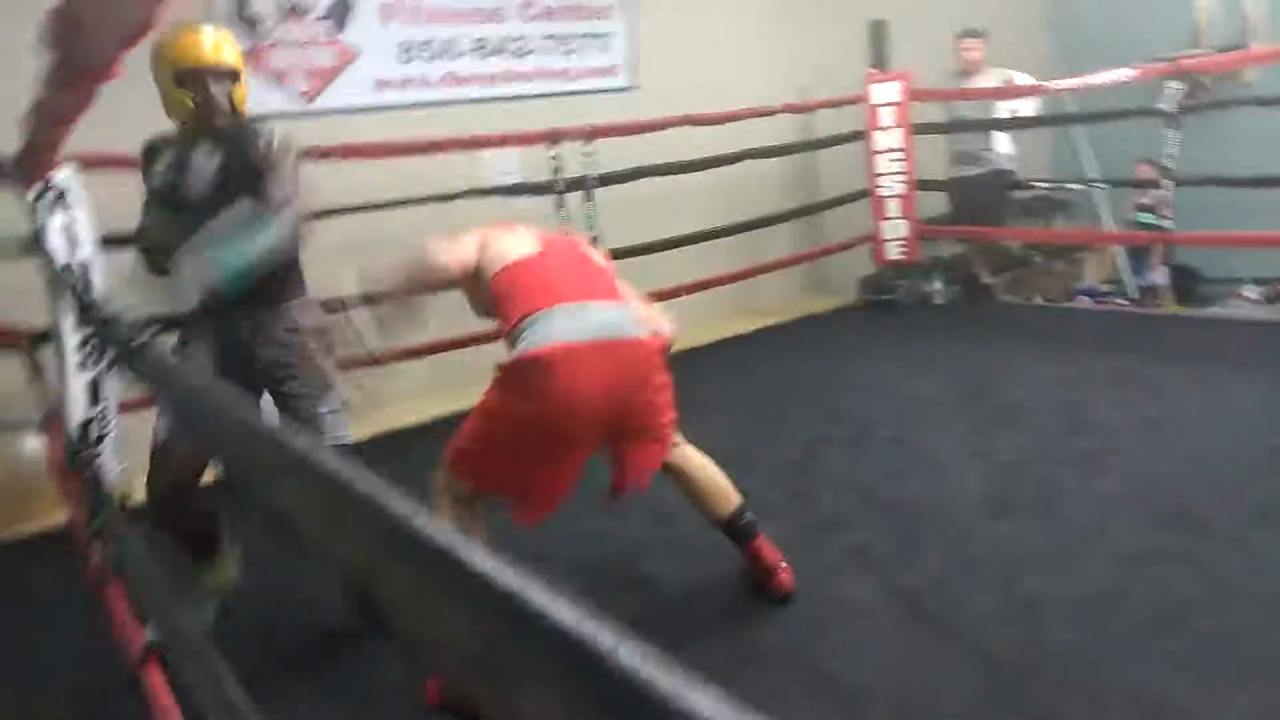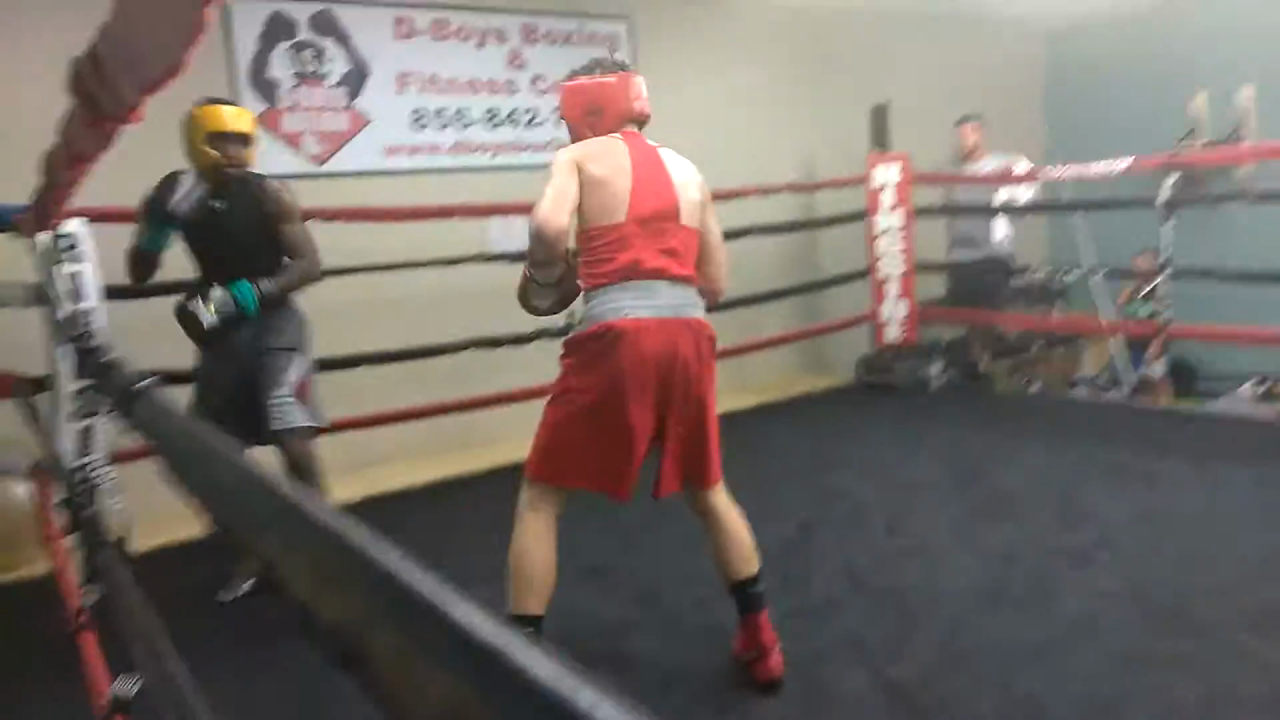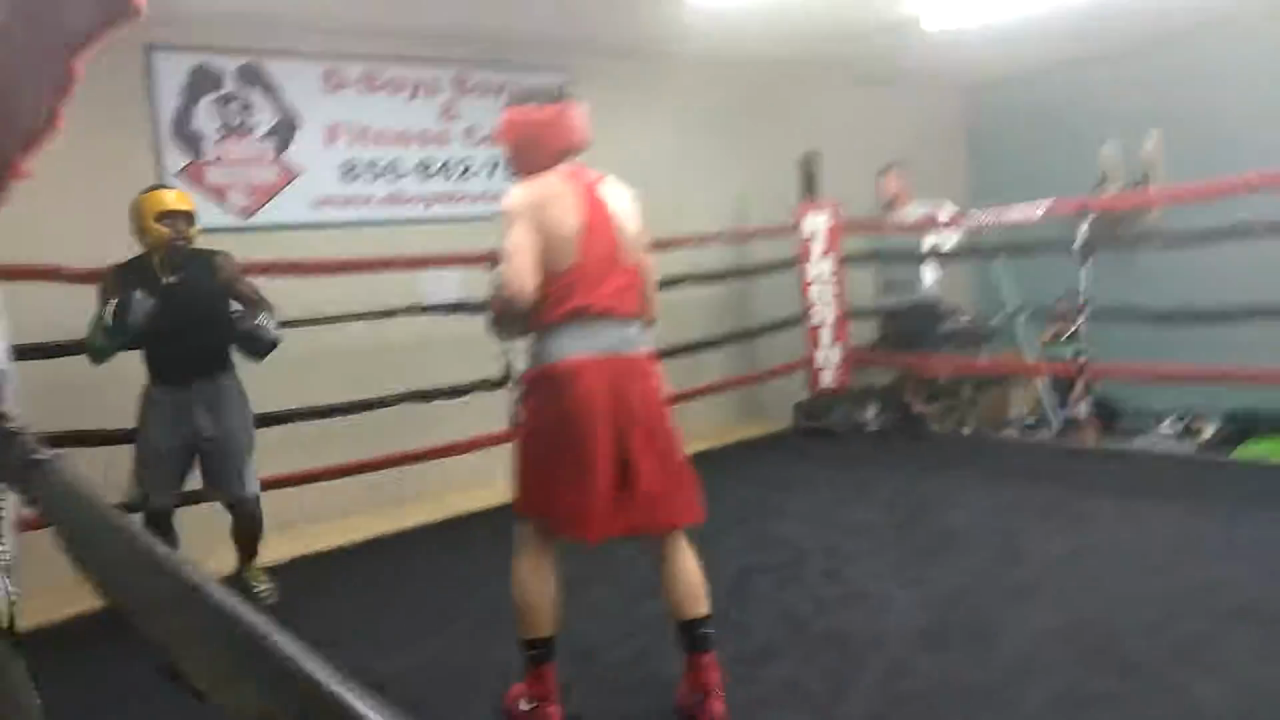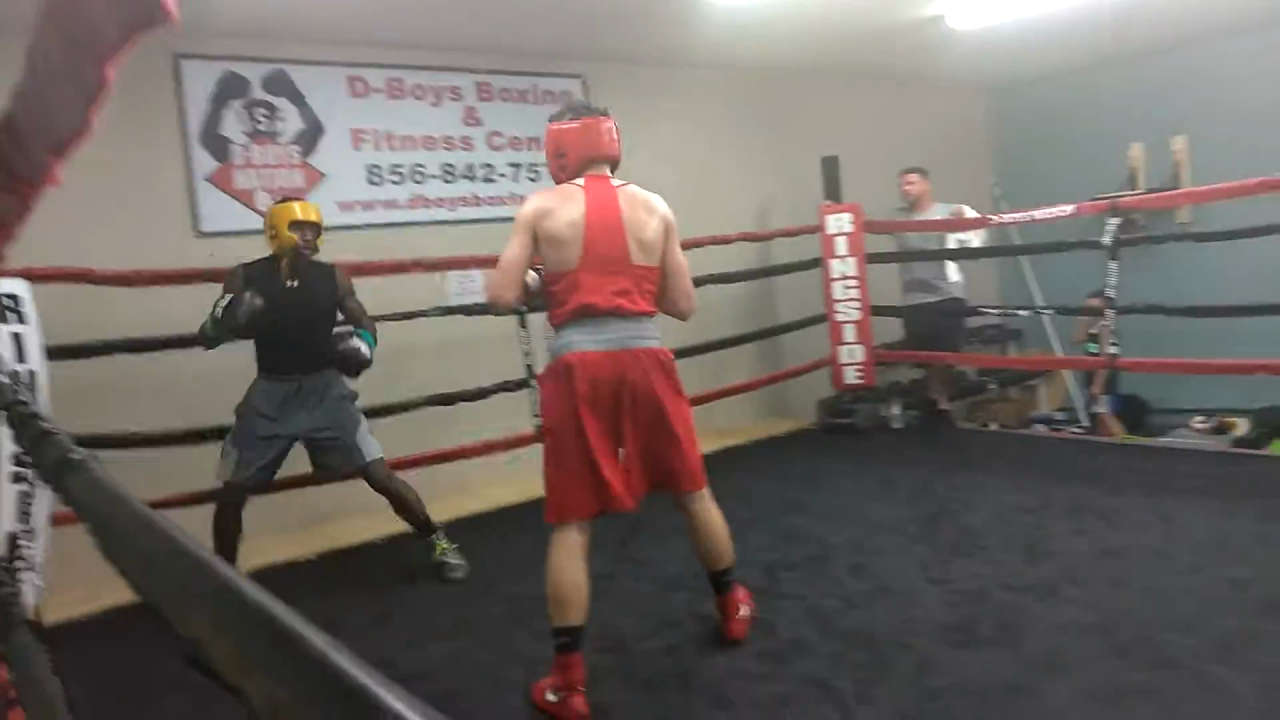
dt=0.4s
person 1, frame 1
left shoulder: (483, 242)
right shoulder: (583, 251)
left elbow: (444, 262)
right elbow: (662, 331)
left wrist: (387, 291)
left hip: (556, 367)
right hip: (632, 354)
left knee: (454, 492)
right knee: (668, 449)
right ankle: (765, 564)
person 1, frame 2
left shoulder: (581, 158)
right shoulder: (688, 171)
left elbow: (550, 229)
right elbow: (715, 285)
left wrist: (543, 278)
left hip: (614, 337)
right hip: (688, 335)
left knee: (540, 497)
right knee: (707, 490)
right ankle: (759, 640)
person 1, frame 3
left shoulder: (526, 199)
right shoulder: (623, 198)
left elbow: (518, 293)
left wrist: (504, 322)
left hip: (567, 374)
right hip: (634, 368)
left knee: (536, 536)
right knee: (668, 528)
person 1, frame 4
left shoulder: (541, 208)
right shoulder: (654, 207)
left elbow: (502, 294)
right elbow: (682, 305)
left hip: (578, 366)
right hip: (645, 359)
left knee: (571, 522)
right knee: (692, 489)
right ankle: (732, 604)
person 2, frame 1
left shoulder: (266, 148)
right shoulder: (168, 156)
left elbow: (283, 215)
right elbow: (159, 260)
left wrist: (220, 256)
right wrist: (170, 201)
left hip: (281, 321)
right hip: (215, 329)
right knee: (170, 483)
right ankle: (215, 565)
person 2, frame 2
left shoulder: (265, 193)
right shoulder: (178, 192)
left elbow: (308, 264)
right elbow: (138, 274)
left wrist: (243, 298)
right wrist: (156, 224)
left hip: (272, 330)
right hip: (220, 337)
left knee: (295, 453)
right ankle: (255, 556)
person 2, frame 3
left shoulder: (215, 266)
right shoulder: (122, 279)
left elbow: (260, 305)
right elbow: (97, 353)
left wrist: (263, 325)
right wrist: (114, 326)
left hip: (218, 393)
right hip: (166, 400)
left knee: (243, 502)
right knee: (157, 511)
left ankle: (249, 570)
person 2, frame 4
left shoulder: (332, 276)
right shoulder: (246, 277)
left elbow: (361, 320)
right elbow: (207, 338)
left wrist: (361, 340)
right wrist: (223, 318)
left hip: (324, 388)
right hip: (270, 396)
left knee: (380, 476)
right knee: (232, 493)
left ankle: (438, 543)
person 3, frame 1
left shoulder: (1005, 79)
right shoulder: (951, 83)
left elbow: (1028, 110)
left wrist: (1016, 96)
left hip: (995, 168)
right hip: (961, 171)
left knee: (993, 228)
left ankle: (992, 277)
right ankle: (980, 278)
person 3, frame 2
left shoulder: (1004, 164)
left elbow: (1024, 199)
left wrist: (1012, 181)
left hip: (992, 254)
right hip: (959, 256)
left knee: (991, 312)
left ankle: (986, 362)
right ankle: (977, 362)
person 3, frame 3
left shoulder: (929, 212)
left elbow: (949, 243)
left wrist: (939, 227)
left hip: (923, 299)
right hip: (892, 302)
left knee: (922, 356)
left ankle: (918, 404)
right ankle: (911, 404)
person 3, frame 4
left shoulder: (950, 212)
right shoulder: (897, 218)
left elbow: (975, 236)
left hip: (947, 297)
right hip: (913, 301)
left knee: (946, 355)
left ankle: (943, 403)
right ankle: (935, 403)
